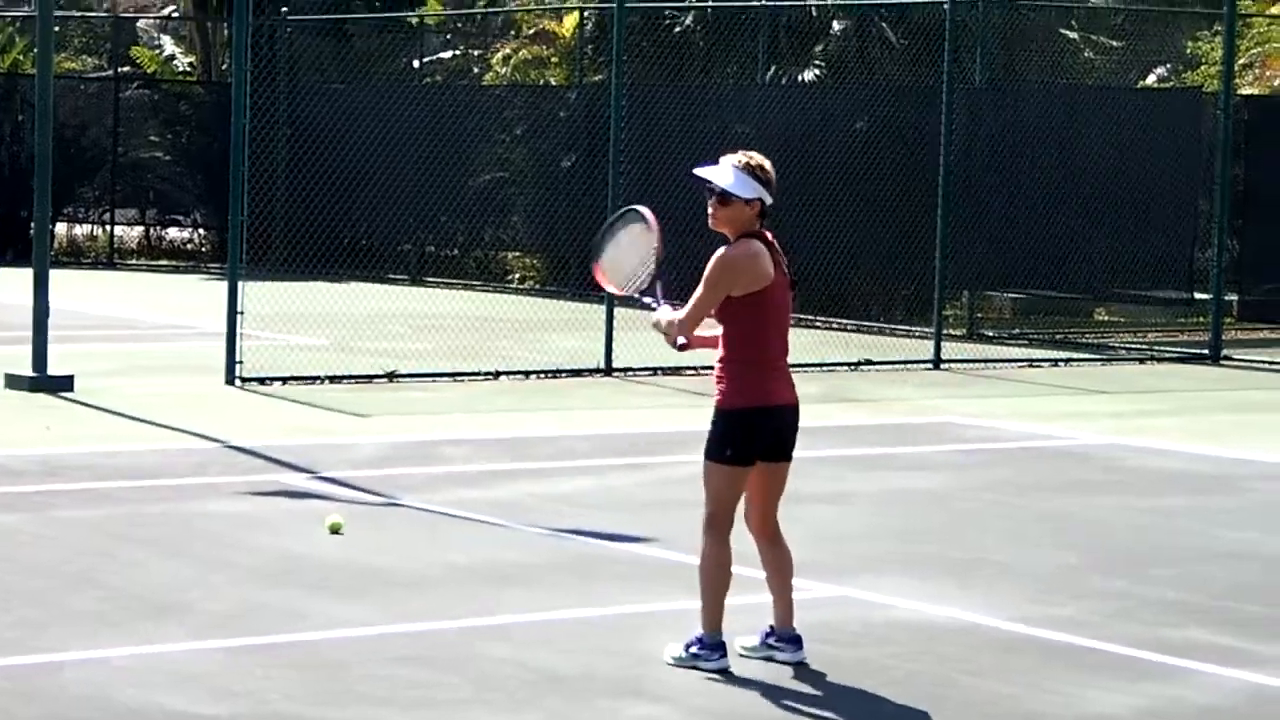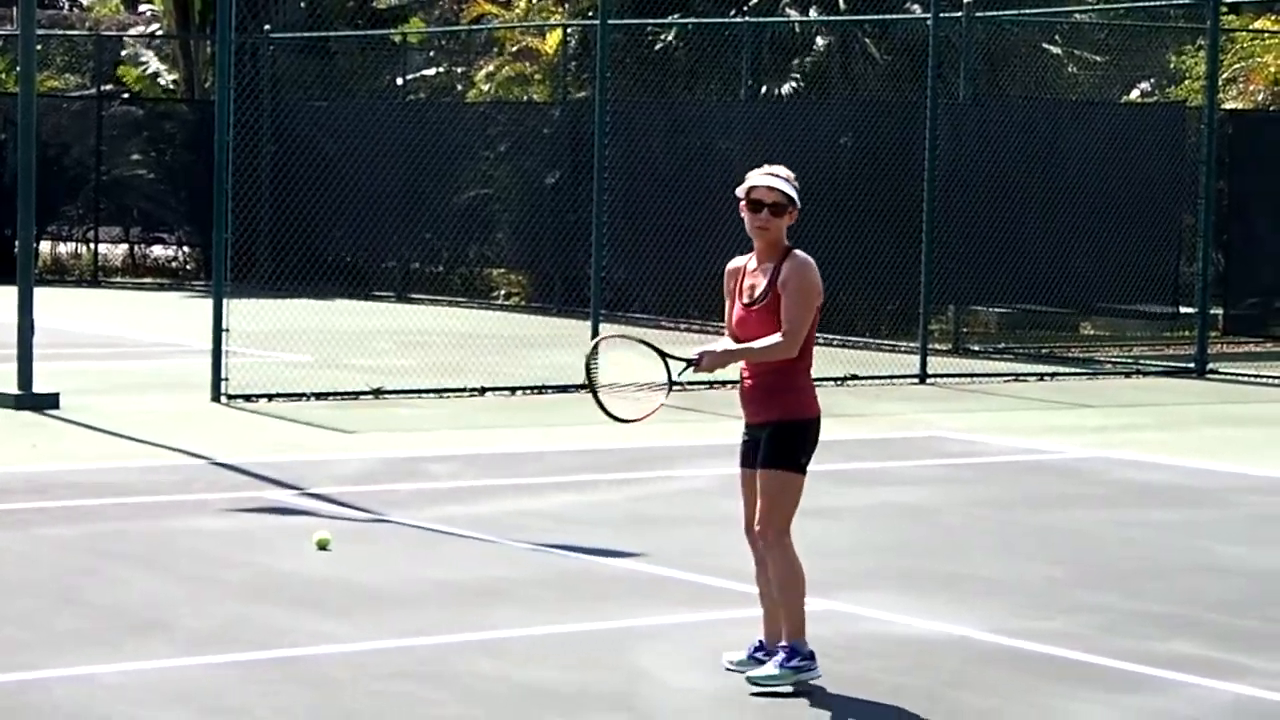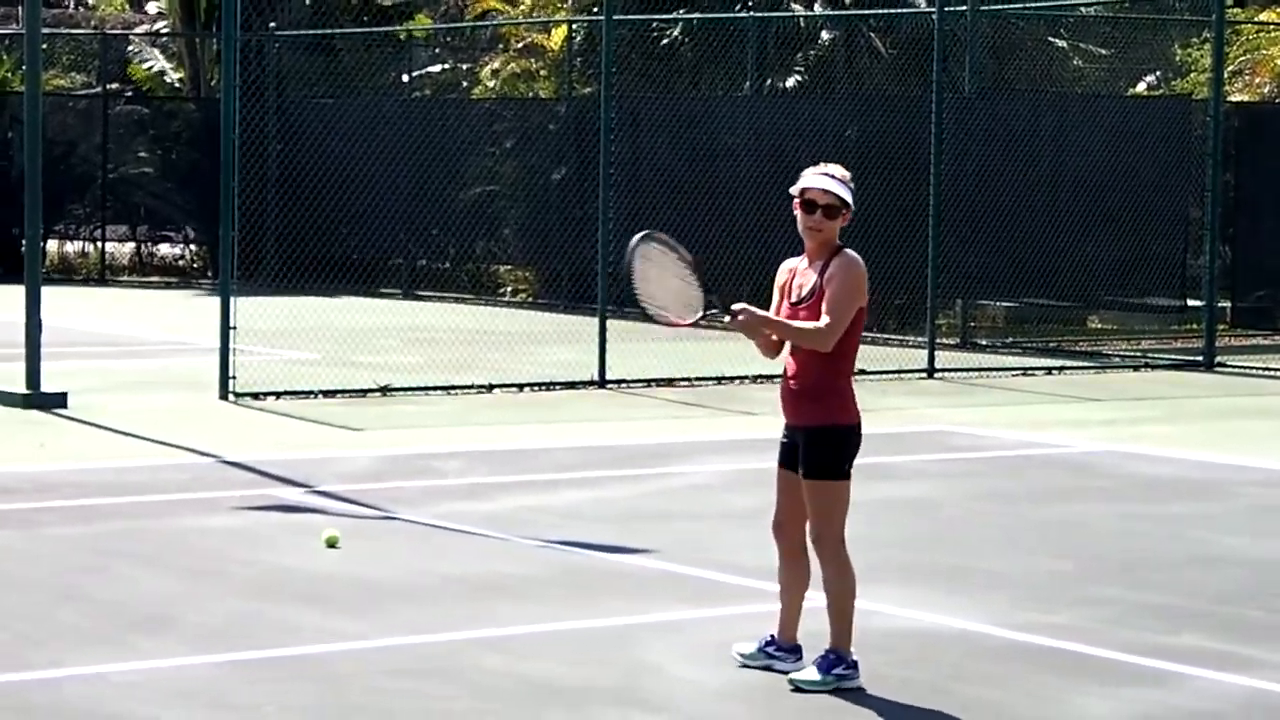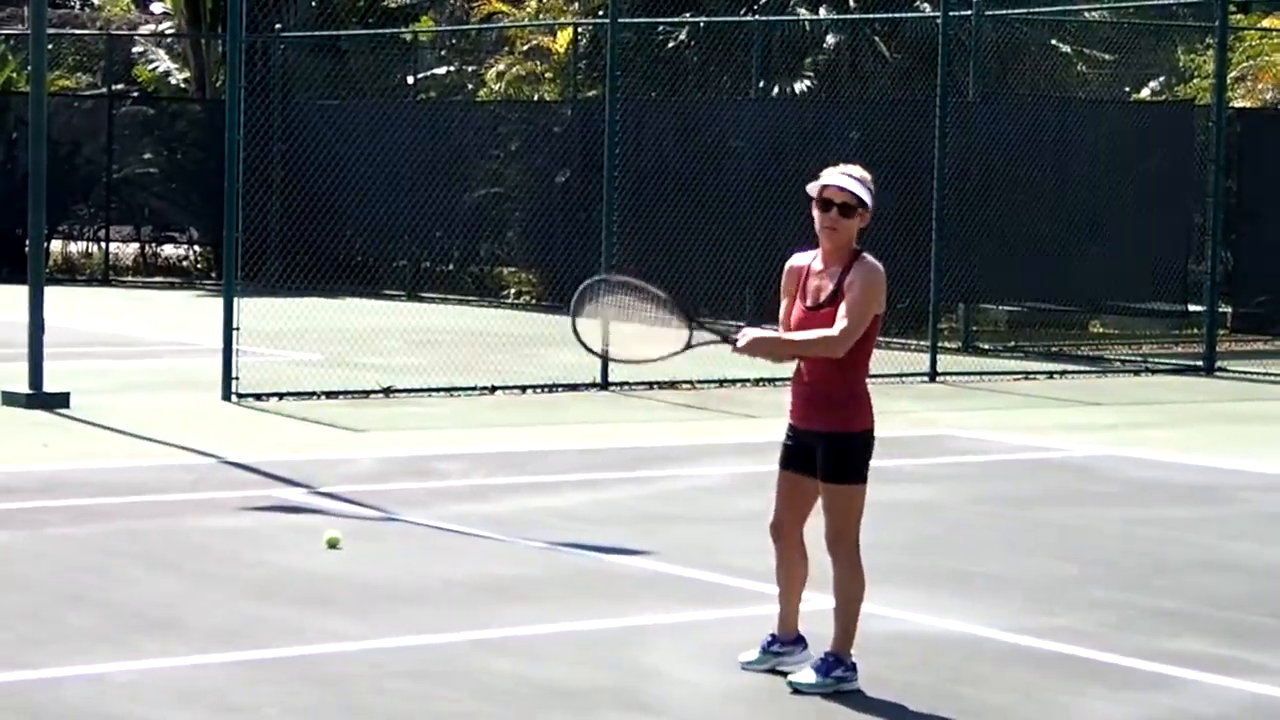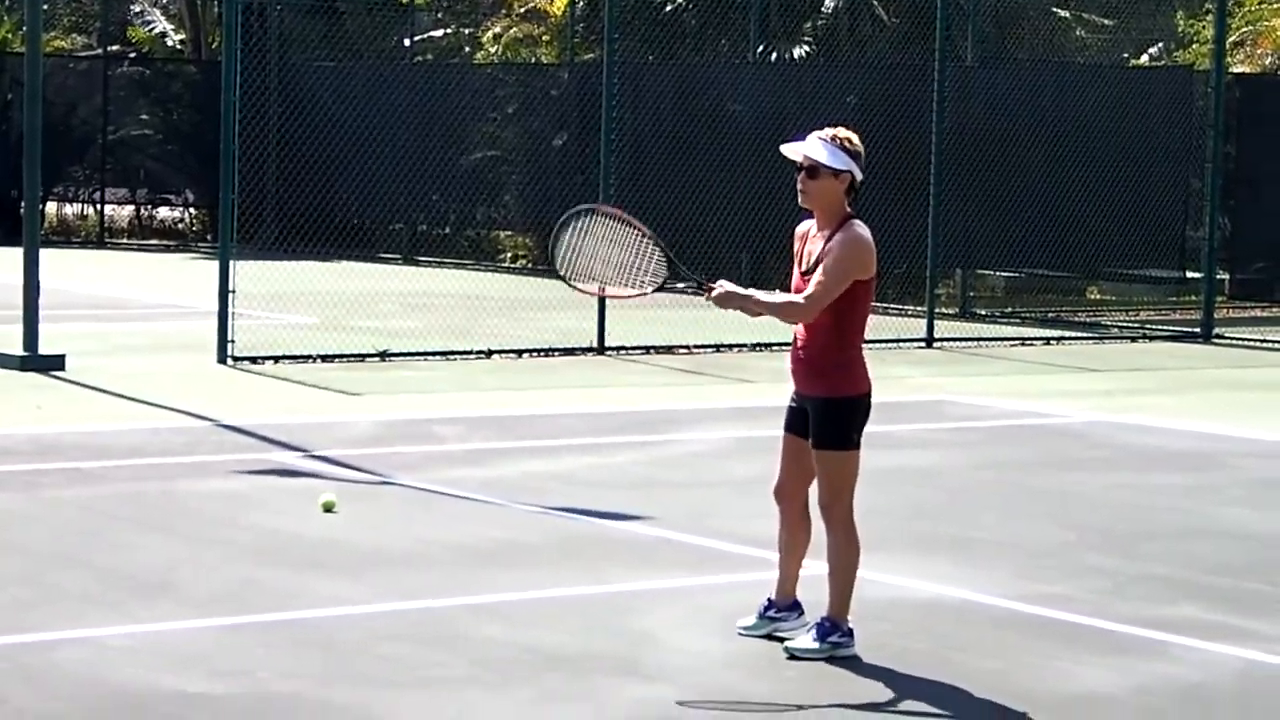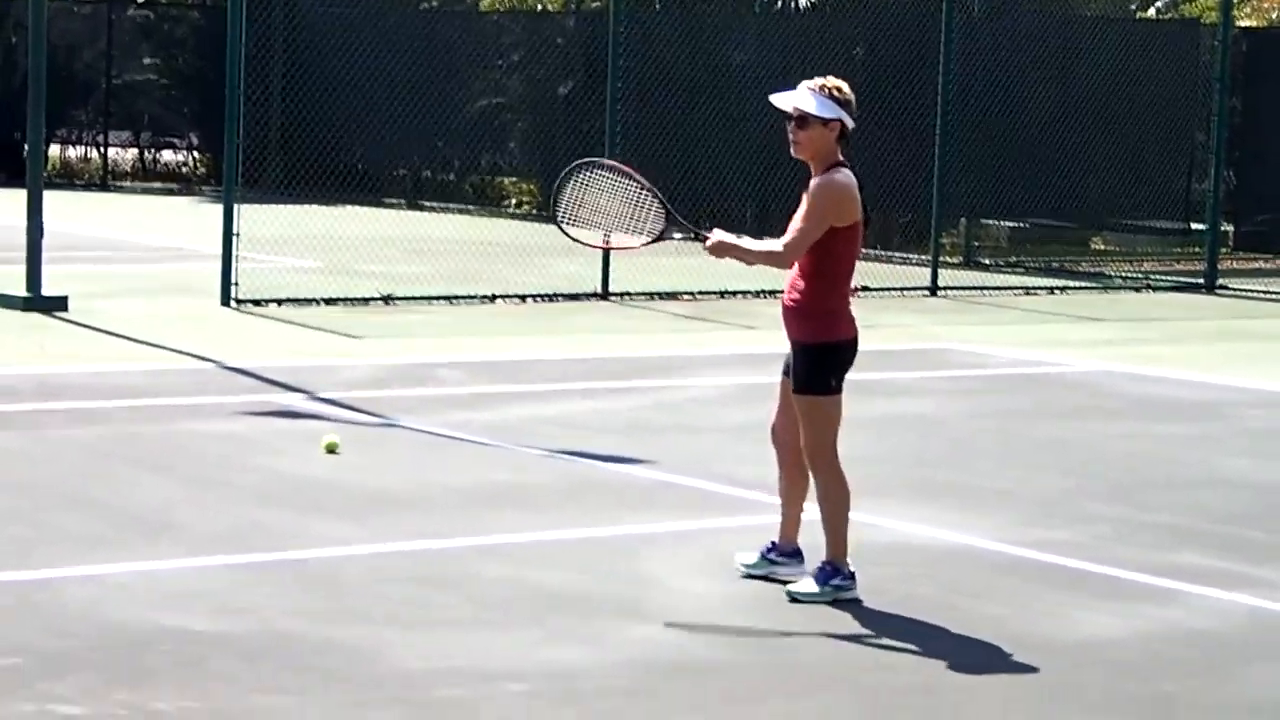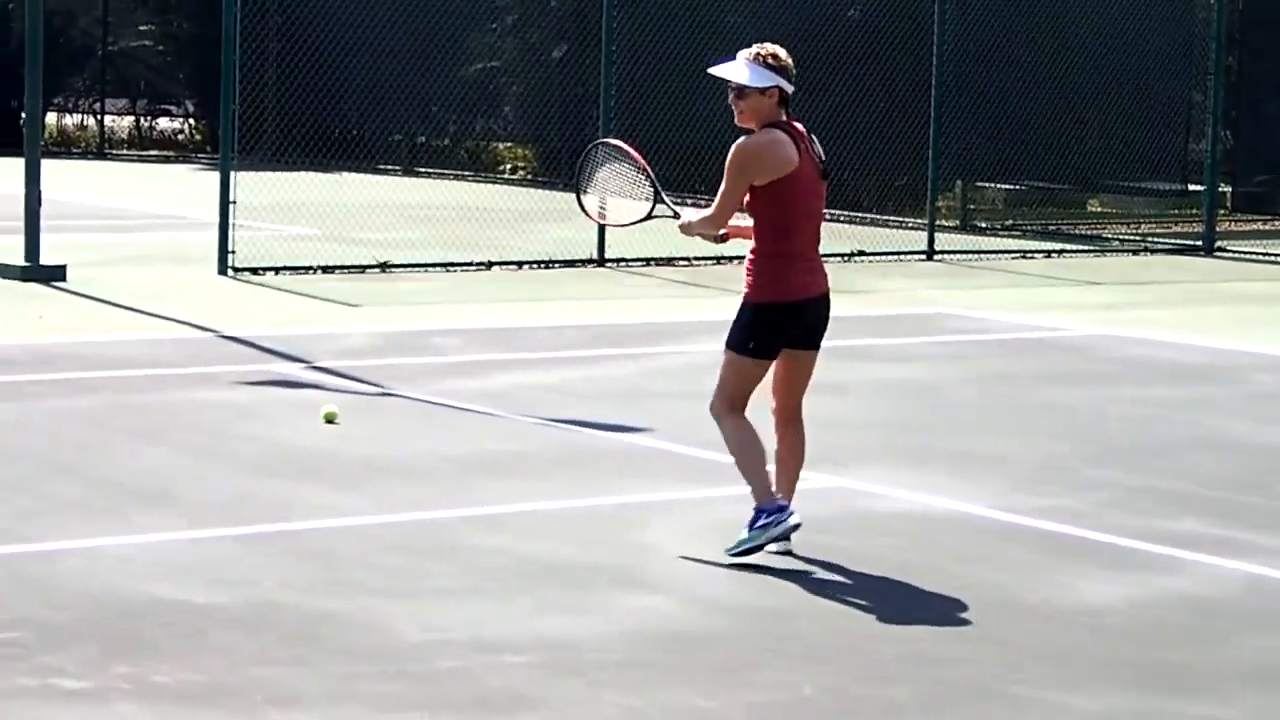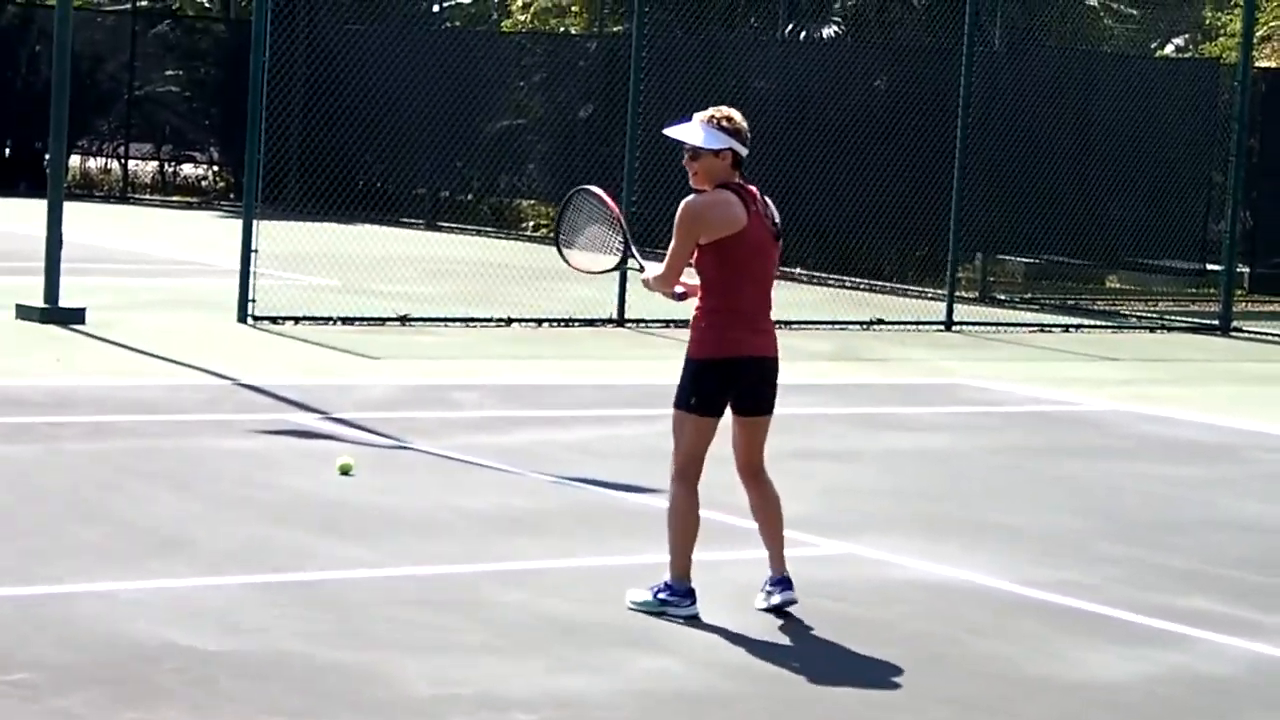
dt=0.5s
person 1, frame 1
left shoulder: (733, 257)
right shoulder: (769, 252)
left elbow: (684, 321)
left wrist: (666, 319)
right wrist: (697, 338)
left hip: (743, 407)
right hip: (780, 405)
left knee: (716, 525)
right knee: (763, 523)
left ankle: (709, 643)
right ankle: (784, 633)
person 1, frame 2
left shoulder: (798, 268)
right shoulder: (736, 270)
left elbow: (789, 343)
left wrist: (729, 354)
right wrist: (718, 352)
left hip: (791, 418)
right hip: (758, 418)
left knee: (772, 534)
right knee: (757, 534)
left ankle: (798, 650)
right ankle: (771, 644)
person 1, frame 3
left shoulder: (847, 266)
right shoulder: (789, 269)
left elbow: (825, 337)
right elbow: (773, 345)
left wrist: (762, 316)
right wrist: (753, 328)
left hip: (830, 423)
right hip: (798, 420)
left knee: (827, 540)
right knee: (786, 531)
left ankle: (841, 659)
right ankle: (784, 642)
person 1, frame 4
left shoulder: (866, 273)
right shoulder: (796, 267)
left elbow: (838, 342)
left wrist: (770, 342)
right wrist: (767, 342)
left hip: (845, 427)
right hip: (803, 423)
left knee: (841, 542)
right knee: (783, 530)
left ankle: (841, 662)
right ankle: (787, 638)
person 1, frame 5
left shoulder: (852, 240)
right shoulder: (805, 232)
left elbow: (807, 309)
left wrist: (742, 296)
right wrist: (754, 299)
left hip: (839, 392)
right hip: (808, 388)
left knee: (834, 509)
right knee: (788, 494)
left ankle: (837, 627)
right ankle: (784, 604)
person 1, frame 6
left shoulder: (831, 185)
right shoulder: (826, 182)
left elbow: (786, 252)
left wrist: (731, 244)
right wrist: (750, 249)
left hip: (821, 338)
right hip: (816, 335)
left knee: (818, 454)
right knee: (785, 437)
left ankle: (838, 571)
right ankle: (784, 548)
person 1, frame 7
left shoulder: (752, 148)
right shoulder: (806, 142)
left elbow: (715, 220)
left wrist: (692, 223)
right wrist: (734, 229)
left hip: (772, 298)
right hip: (813, 296)
left knee: (726, 407)
right knee: (787, 411)
left ankle: (768, 509)
right ankle: (777, 513)
person 1, frame 8
left shoulder: (699, 207)
right shoulder: (765, 207)
left elbow: (665, 279)
left wrist: (654, 278)
left hip: (714, 356)
right hip: (761, 355)
left knee: (684, 474)
right knee: (753, 469)
left ankle: (678, 589)
right ankle: (779, 578)
